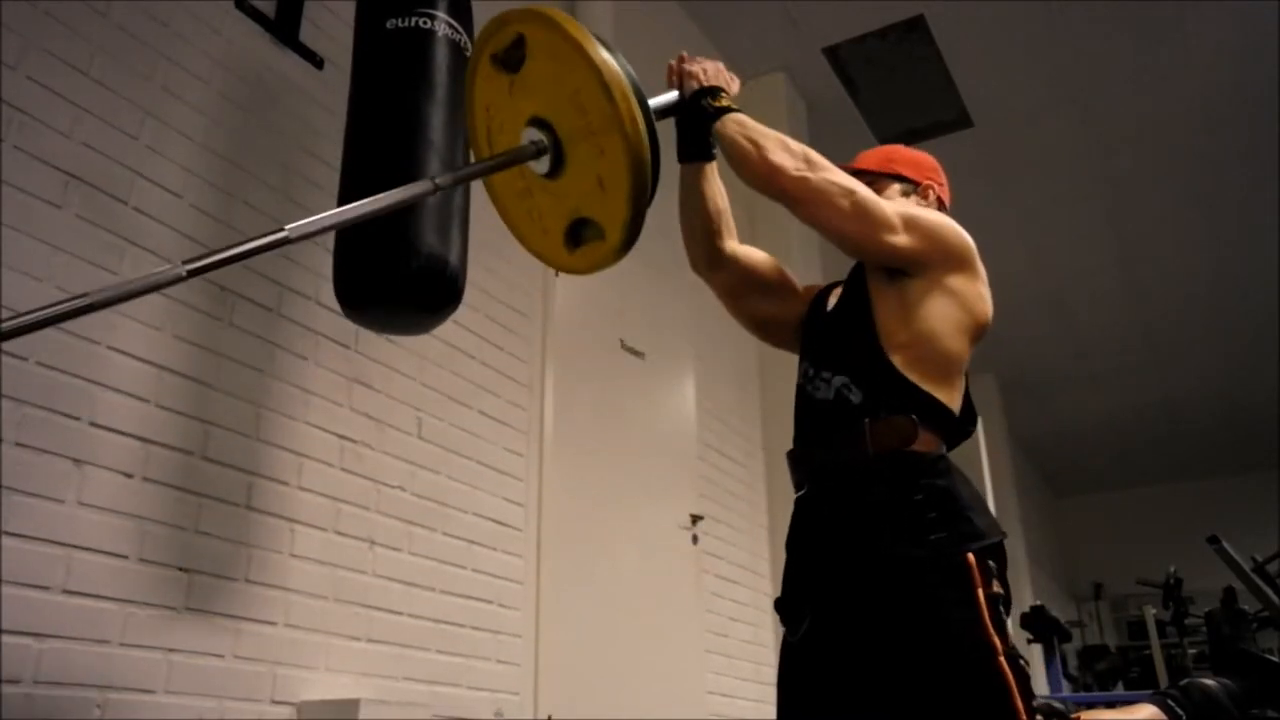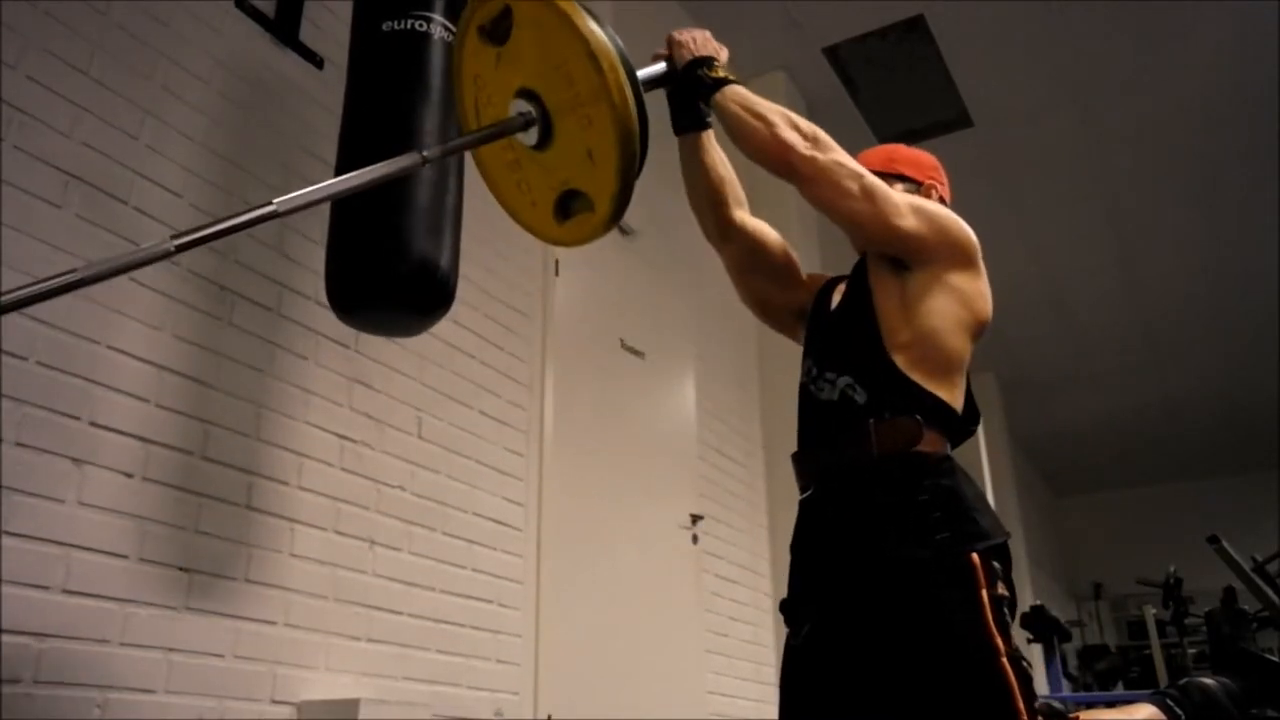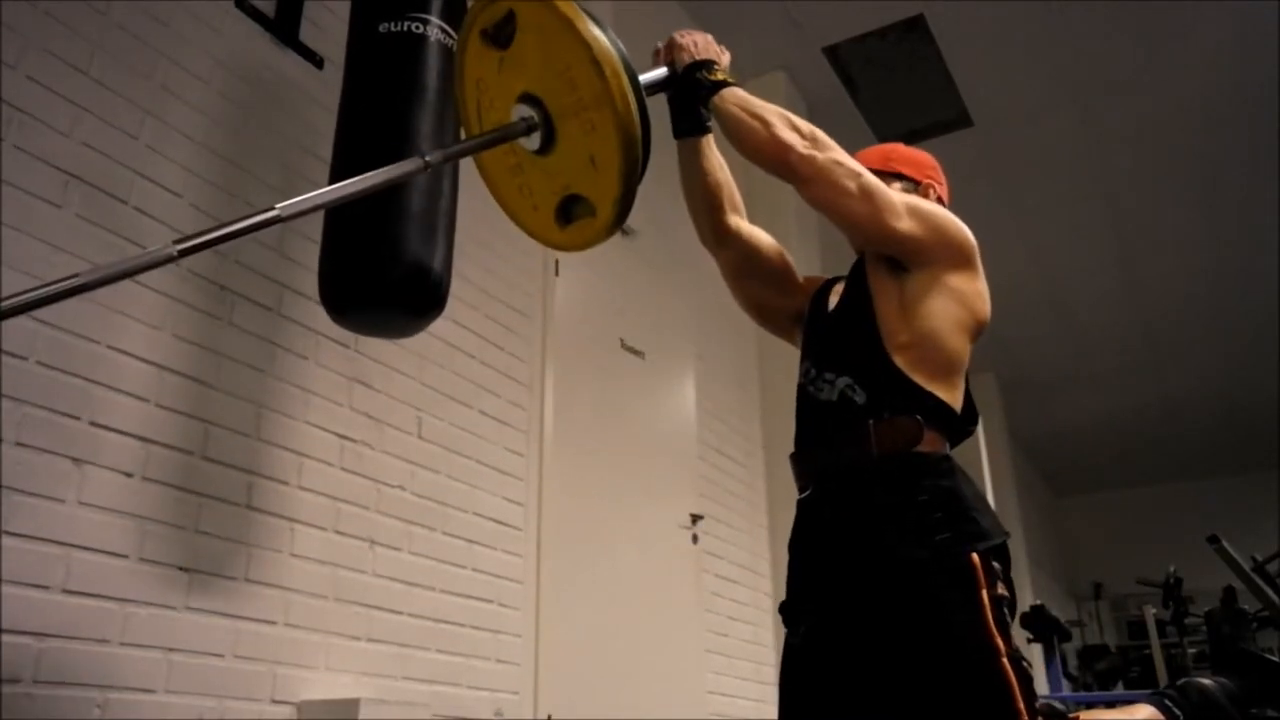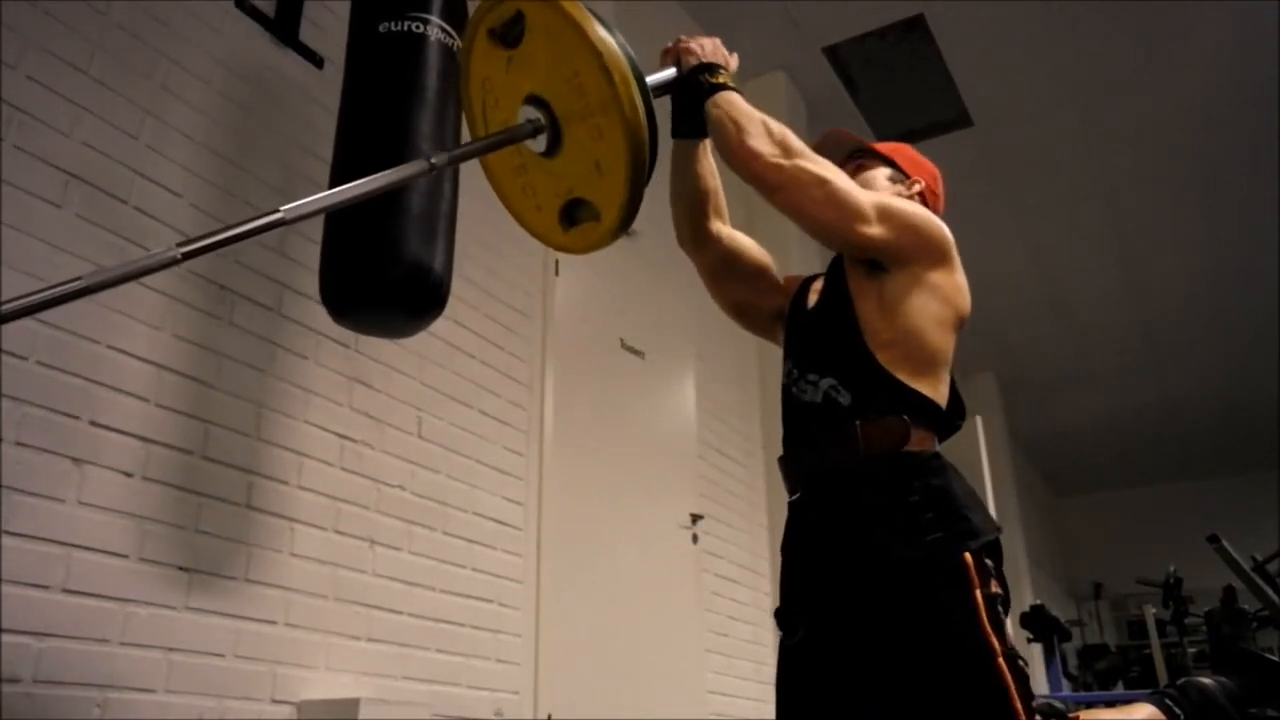
dt=0.3s
person 1, frame 1
left shoulder: (940, 250)
right shoulder: (820, 309)
left elbow: (797, 176)
right elbow: (715, 256)
left wrist: (716, 107)
right wrist: (694, 140)
left hip: (921, 535)
right hip: (824, 544)
person 1, frame 2
left shoulder: (942, 246)
right shoulder: (823, 303)
left elbow: (804, 153)
right elbow: (727, 222)
left wrist: (711, 80)
right wrist: (690, 114)
left hip: (925, 535)
right hip: (828, 542)
person 1, frame 3
left shoulder: (940, 247)
right shoulder: (820, 303)
left elbow: (803, 155)
right elbow: (725, 231)
left wrist: (711, 83)
right wrist: (690, 118)
left hip: (923, 534)
right hip: (827, 545)
person 1, frame 4
left shoulder: (914, 238)
right shoulder: (801, 302)
left elbow: (776, 161)
right elbow: (703, 234)
left wrist: (713, 84)
right wrist: (688, 119)
left hip: (915, 535)
right hip: (821, 546)
